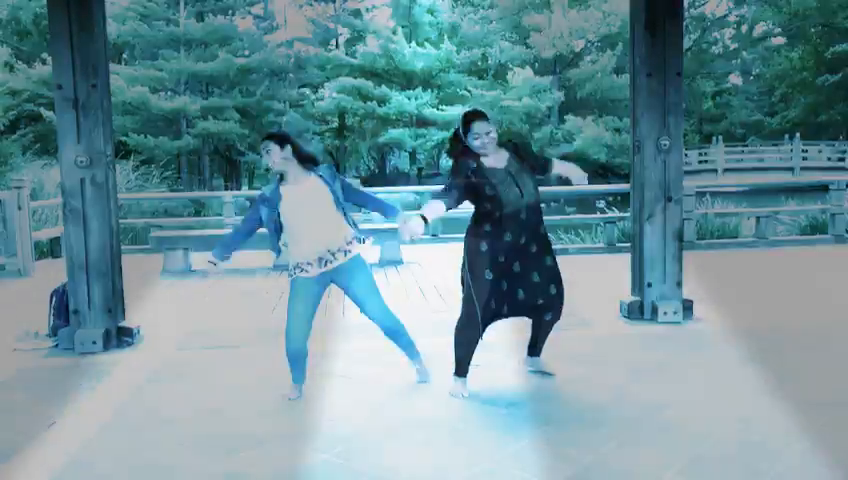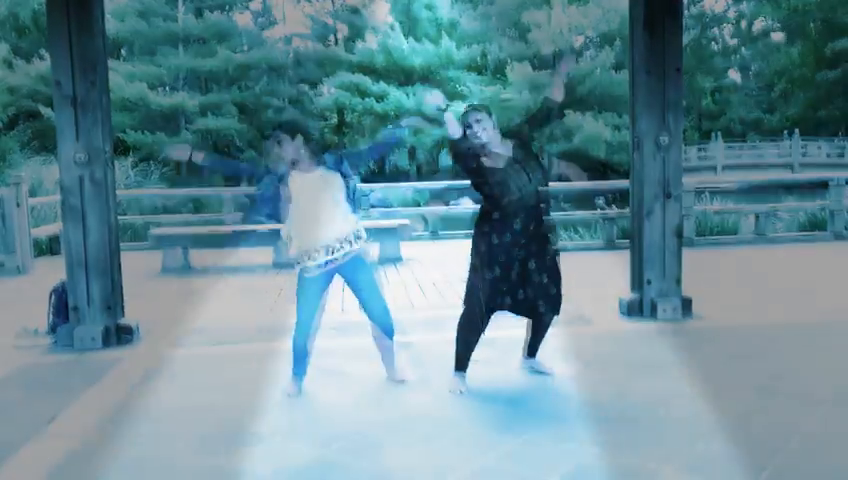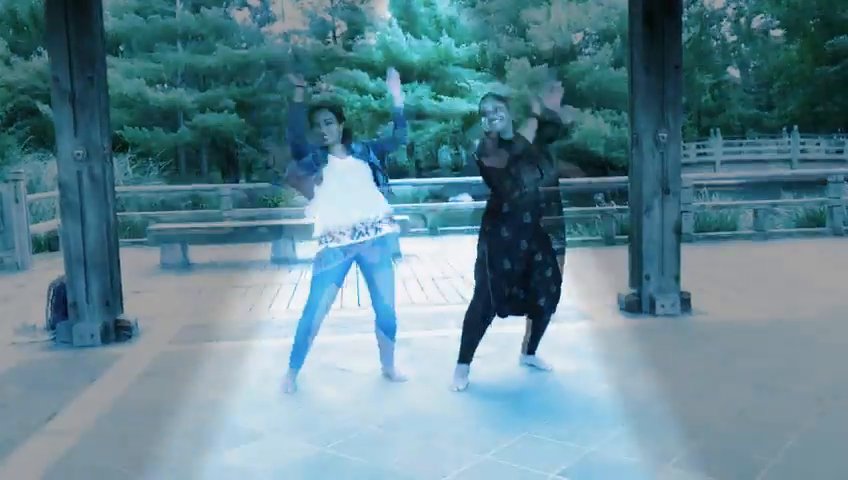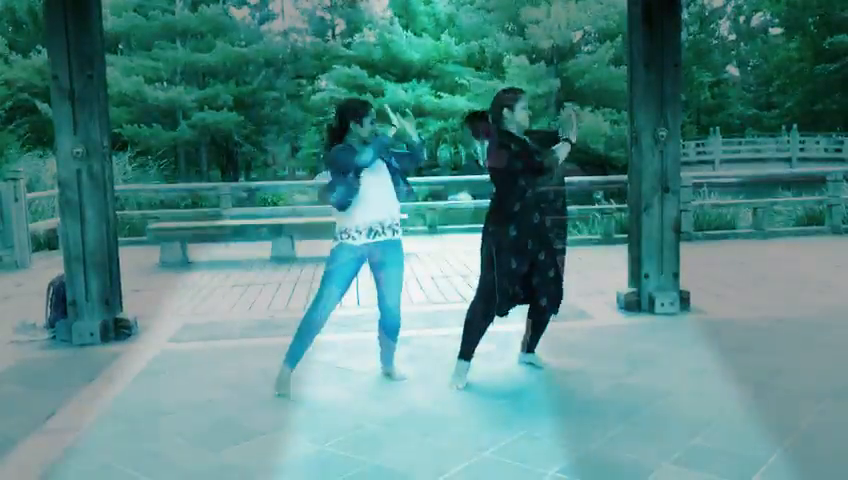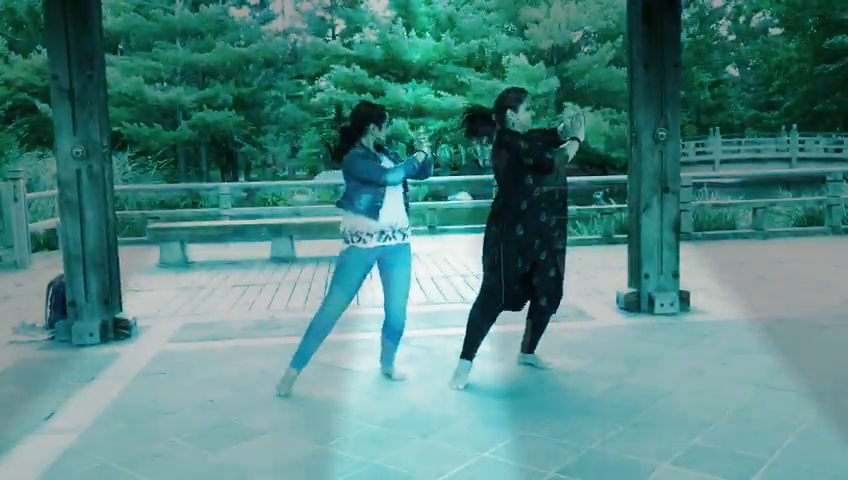
dt=0.2s
person 1, frame 1
left shoulder: (516, 152)
right shoulder: (468, 168)
left elbow: (542, 164)
right elbow: (450, 194)
left wrist: (571, 169)
right wrist: (422, 218)
left hip: (529, 242)
right hip: (488, 247)
left knee: (549, 299)
right knee: (476, 311)
left ankle: (533, 358)
right ankle: (460, 376)
person 1, frame 2
left shoulder: (518, 140)
right shoulder: (472, 156)
left elbow: (548, 113)
right elbow: (457, 146)
left wrist: (558, 79)
right wrist: (445, 111)
left hip: (534, 238)
right hip: (497, 241)
left knee: (547, 299)
right knee: (479, 306)
left ankle: (530, 357)
right ankle: (459, 371)
person 1, frame 3
left shoulder: (529, 137)
right shoulder: (489, 148)
left elbow: (560, 126)
right elbow: (515, 152)
left wrist: (552, 108)
right wrist: (535, 115)
left hip: (540, 232)
right hip: (504, 234)
left knee: (546, 295)
right knee: (487, 300)
left ankle: (529, 353)
right ankle: (463, 366)
person 1, frame 4
left shoulder: (527, 139)
right shoulder: (505, 144)
left elbow: (555, 139)
right elbow: (543, 165)
left wrist: (564, 132)
right wrist: (569, 141)
left hip: (541, 232)
right hip: (509, 232)
left knee: (548, 293)
right knee: (490, 296)
left ankle: (528, 351)
right ankle: (464, 362)
person 1, frame 5
left shoulder: (525, 138)
right shoulder: (510, 141)
left elbow: (553, 136)
right elbow: (550, 162)
left wrist: (566, 130)
right wrist: (576, 140)
left hip: (542, 231)
right hip: (511, 231)
left knee: (548, 293)
right knee: (494, 295)
left ankle: (527, 352)
right ankle: (465, 362)
person 2, frame 1
left shoulder: (322, 175)
right shoulder: (273, 195)
left elbow: (359, 196)
right elbow: (248, 225)
left wrist: (395, 214)
right wrist: (220, 252)
left hip: (345, 259)
right hip: (306, 270)
left knee: (381, 316)
right knee: (294, 336)
left ankle: (417, 361)
right ankle: (297, 383)
person 2, frame 2
left shoulder: (333, 163)
right shoulder: (282, 178)
left elbow: (372, 151)
left wrist: (403, 127)
right wrist: (198, 157)
left hip: (350, 250)
right hip: (313, 260)
left knee: (380, 313)
right knee: (305, 329)
left ankle: (391, 367)
right ankle: (297, 380)
person 2, frame 3
left shoulder: (363, 151)
right shoulder: (314, 157)
left elbow: (400, 138)
right elbow: (296, 136)
left wrist: (398, 100)
right wrist: (298, 97)
left hip: (376, 239)
right hip: (336, 244)
left knee: (385, 308)
right knee: (315, 310)
left ankle: (388, 365)
right ankle: (292, 371)
person 2, frame 4
left shoulder: (379, 151)
right shoulder: (339, 154)
left elbow: (415, 159)
right elbow: (362, 158)
left wrist: (409, 133)
right wrist: (389, 133)
left hip: (388, 239)
right hip: (352, 240)
left knee: (391, 309)
right knee: (322, 305)
left ankle: (388, 364)
right ankle: (287, 370)
person 2, frame 5
left shoulder: (386, 155)
right shoulder: (354, 159)
left elbow: (423, 173)
right elbow: (389, 177)
left wrist: (425, 154)
right wrist: (418, 156)
left hip: (397, 242)
right hip: (362, 242)
left knee: (397, 311)
right knee: (332, 308)
left ankle: (387, 363)
right ankle: (293, 370)
